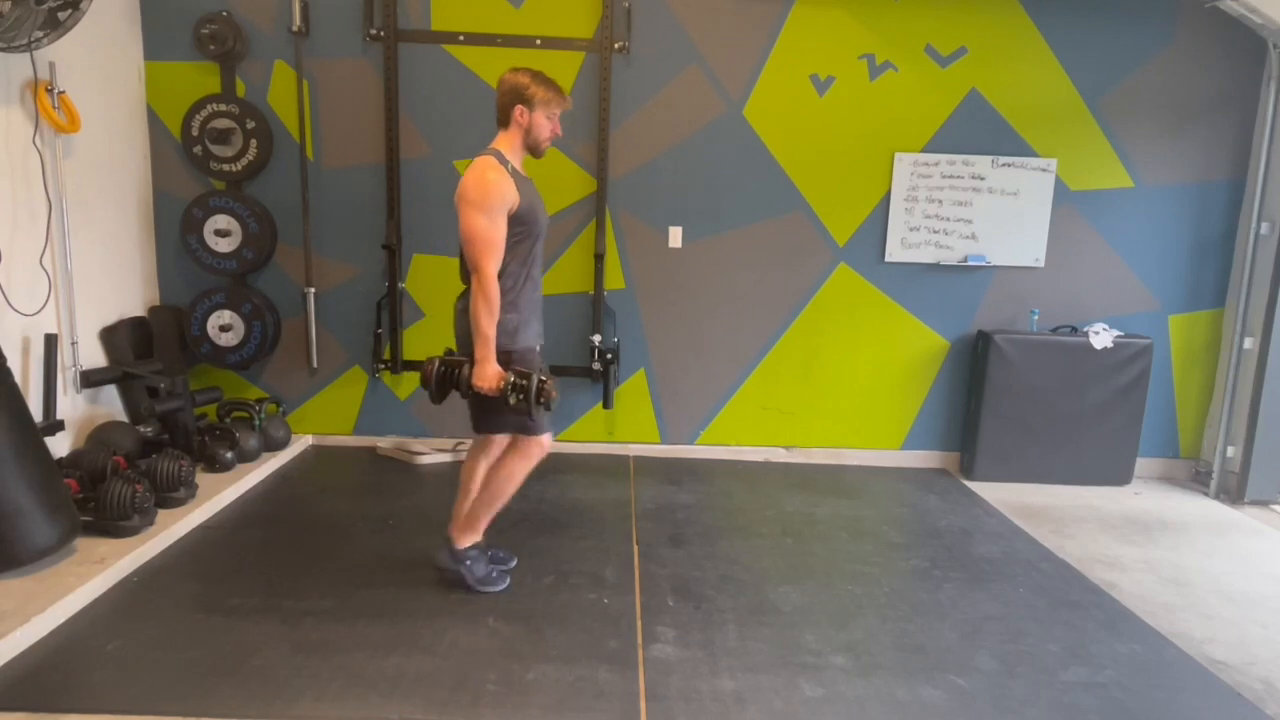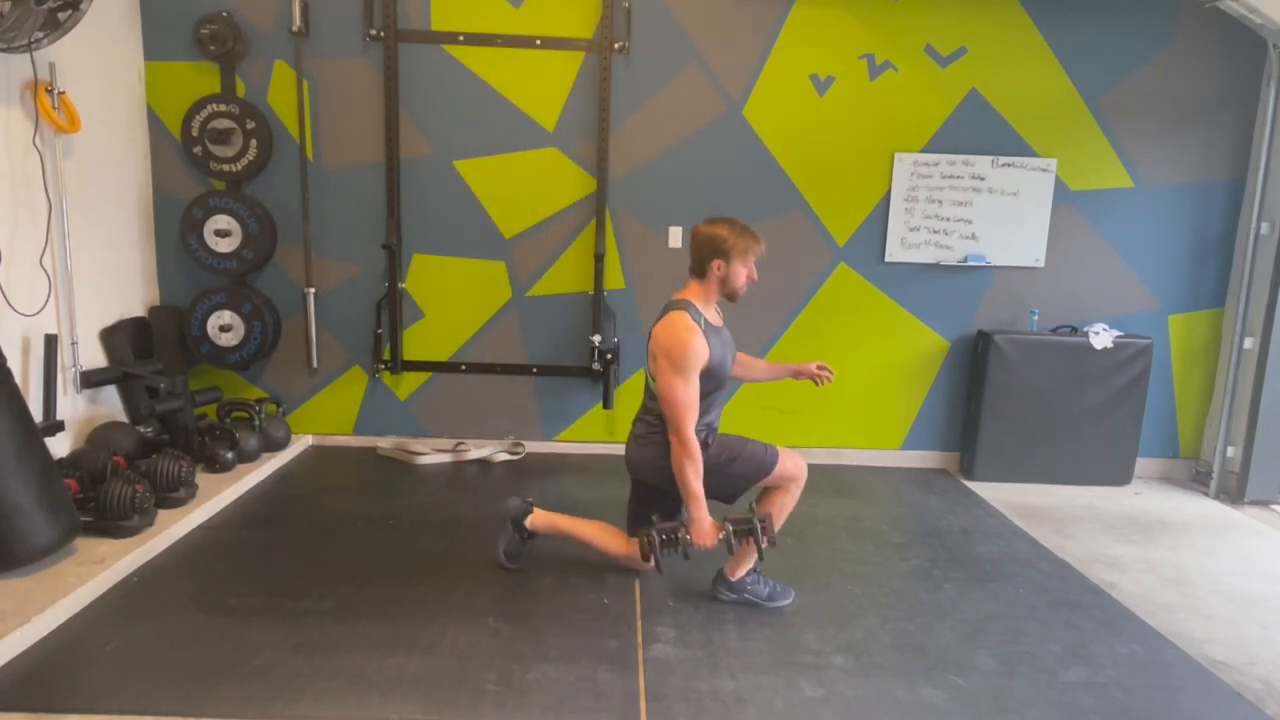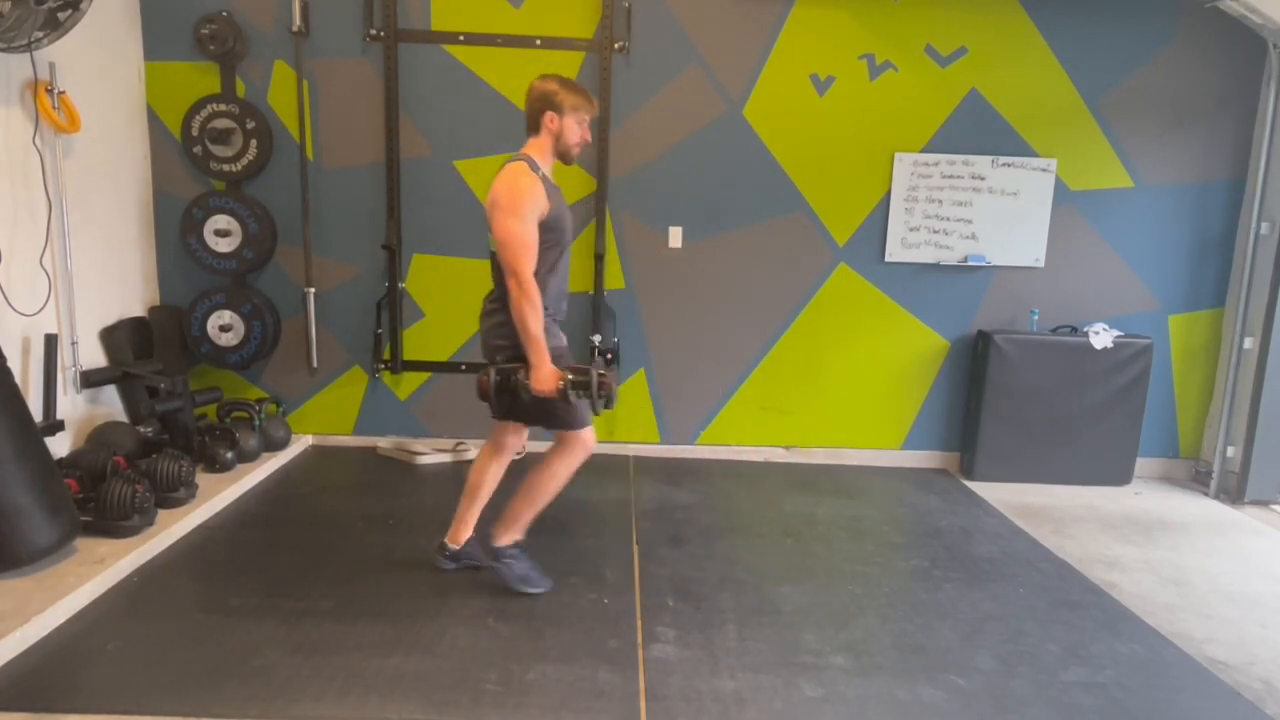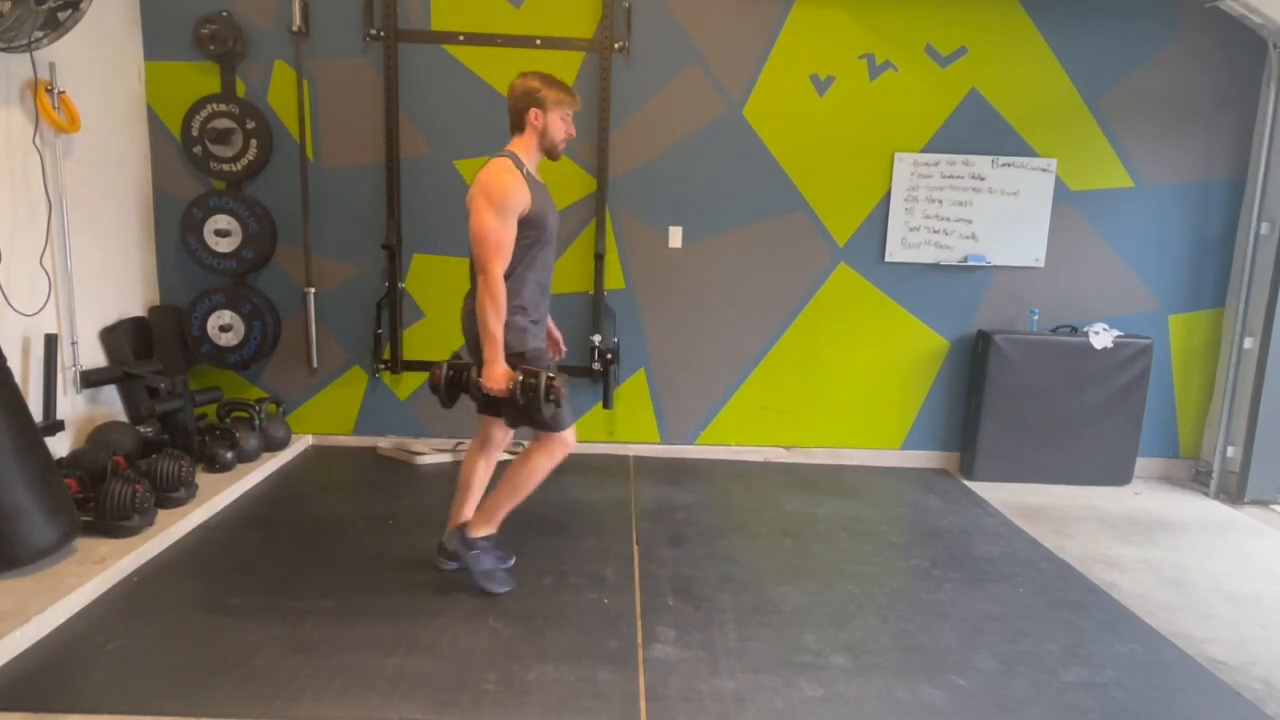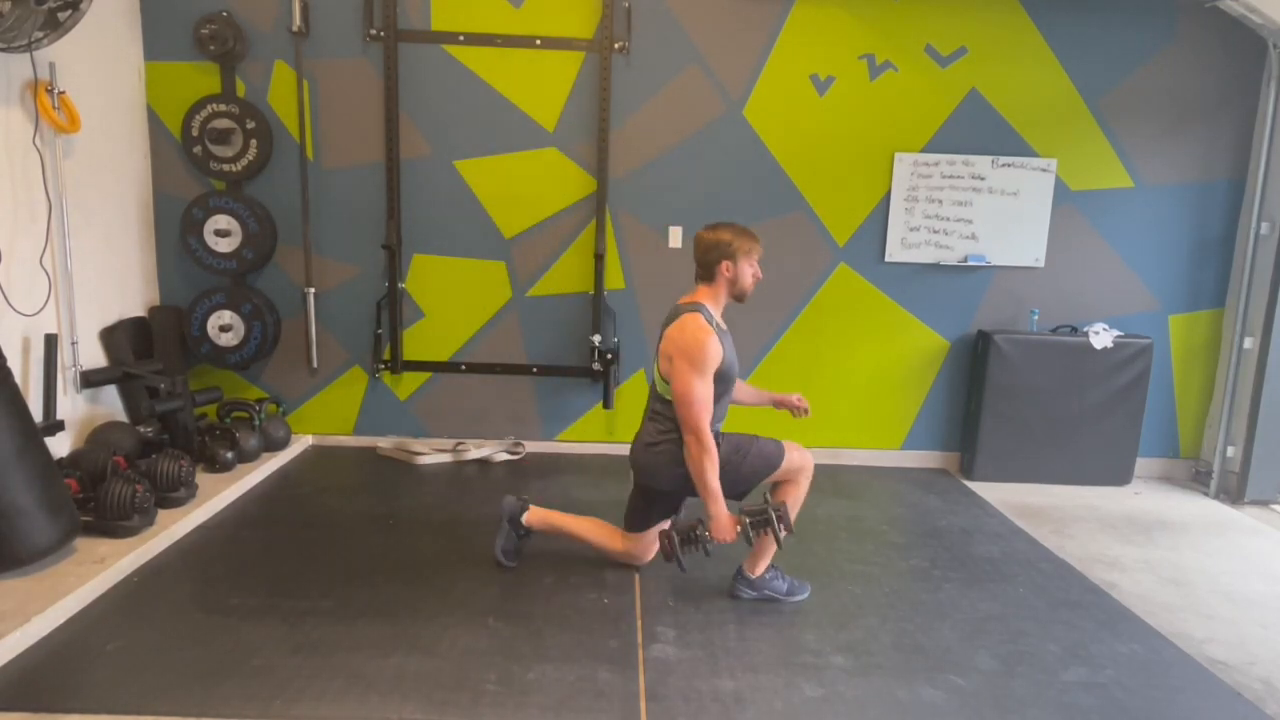
dt=1s
person 1, frame 1
left shoulder: (511, 174)
right shoulder: (489, 177)
right elbow: (484, 277)
right wrist: (485, 357)
left hip: (513, 330)
right hip: (500, 336)
left knee: (498, 440)
right knee: (532, 443)
left ankle: (462, 539)
right ankle: (464, 543)
person 1, frame 2
left shoulder: (705, 309)
right shoulder: (682, 333)
left elbow: (727, 364)
right elbow: (682, 435)
left wrist: (793, 370)
right wrist: (698, 513)
left hip: (656, 450)
right hip: (666, 452)
left knee: (638, 555)
right knee: (792, 472)
left ankle: (528, 519)
right ankle: (737, 576)
person 1, frame 3
left shoulder: (538, 179)
right shoulder: (520, 184)
right elbow: (520, 281)
left wrist: (550, 336)
right wrist: (540, 360)
left hip: (530, 334)
right hip: (523, 339)
left knee: (507, 440)
right knee: (577, 440)
left ankle: (457, 542)
right ankle: (503, 543)
person 1, frame 4
left shoulder: (525, 177)
right shoulder: (503, 179)
right elbow: (490, 276)
left wrist: (545, 323)
right wrist: (494, 358)
left hip: (520, 327)
right hip: (505, 333)
left knee: (495, 435)
right knee: (559, 438)
left ankle: (456, 538)
right ankle: (476, 533)
person 1, frame 5
left shoulder: (699, 314)
right shoulder: (697, 335)
right elbow: (696, 435)
left wrist: (774, 398)
right wrist: (717, 511)
left hip: (660, 451)
right hip: (676, 456)
left knee: (636, 550)
right knee: (799, 464)
left ankle: (525, 517)
right ankle: (756, 575)
